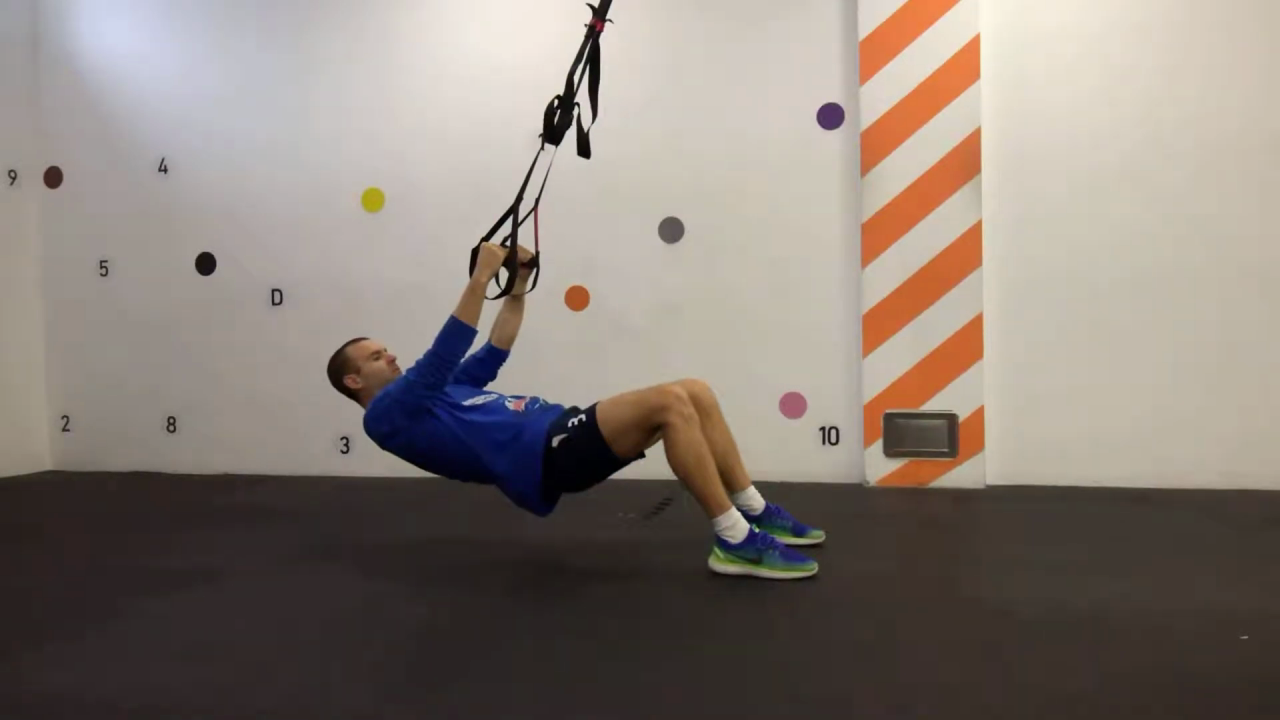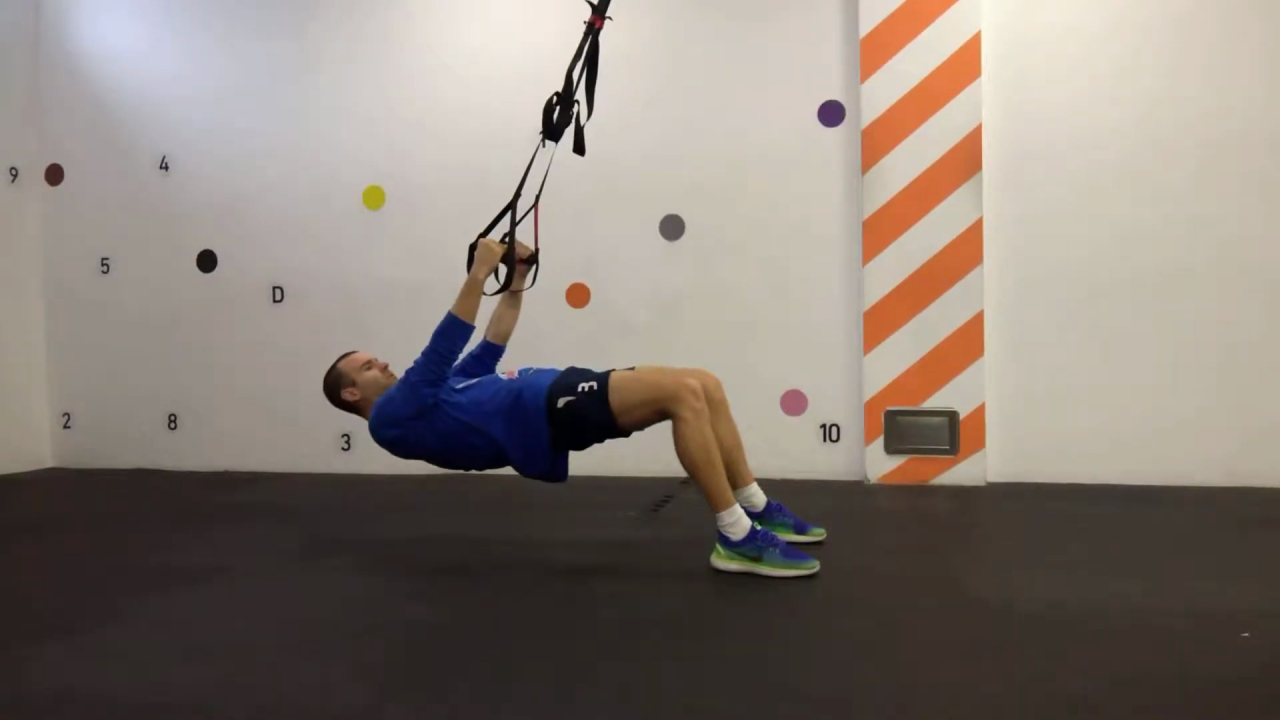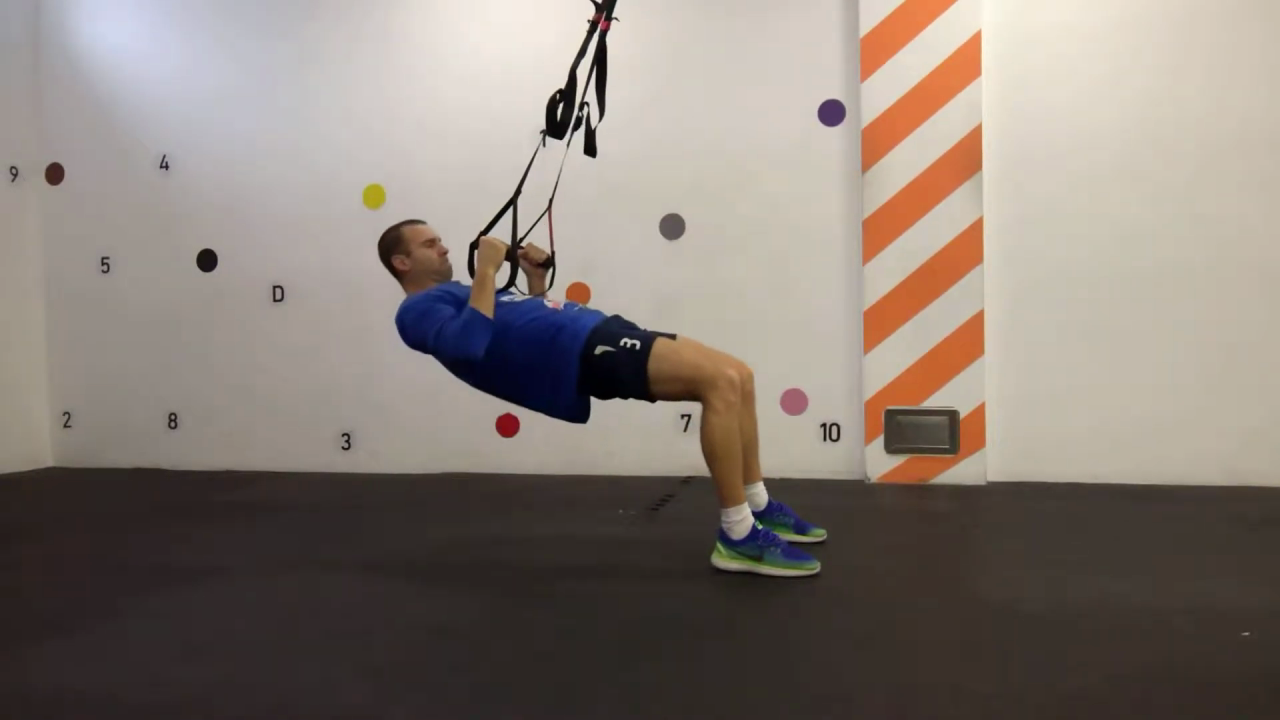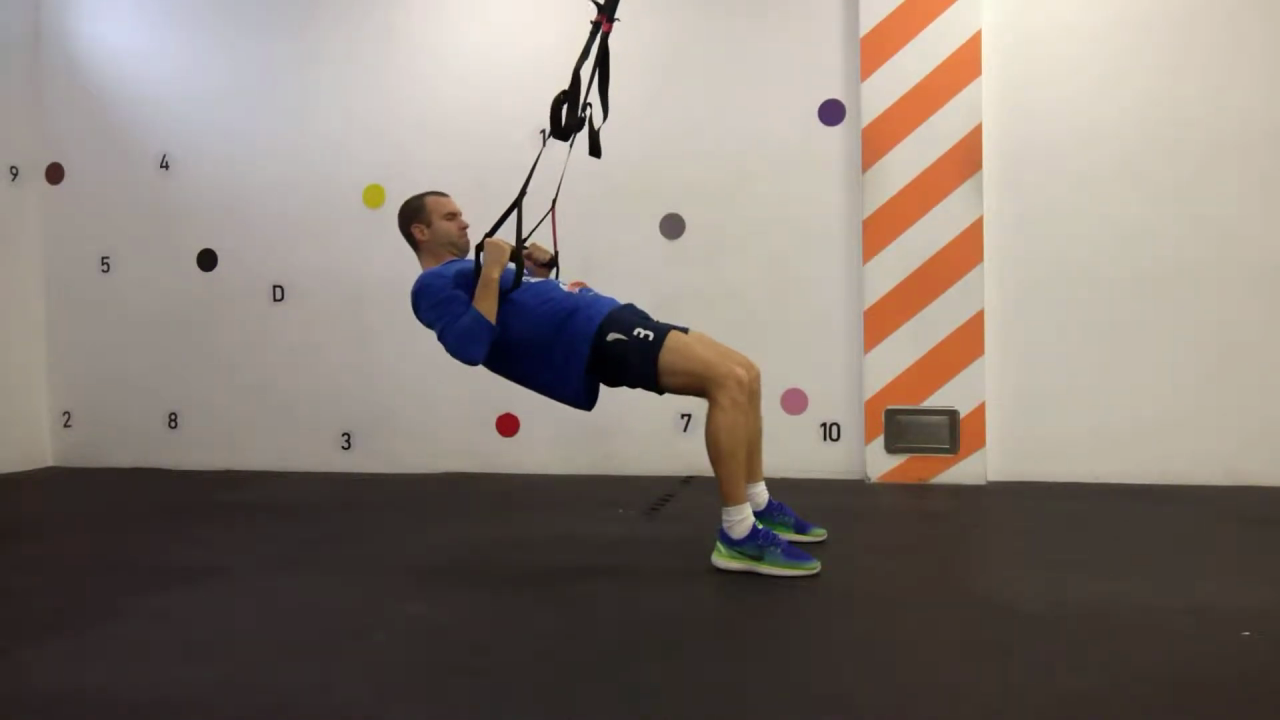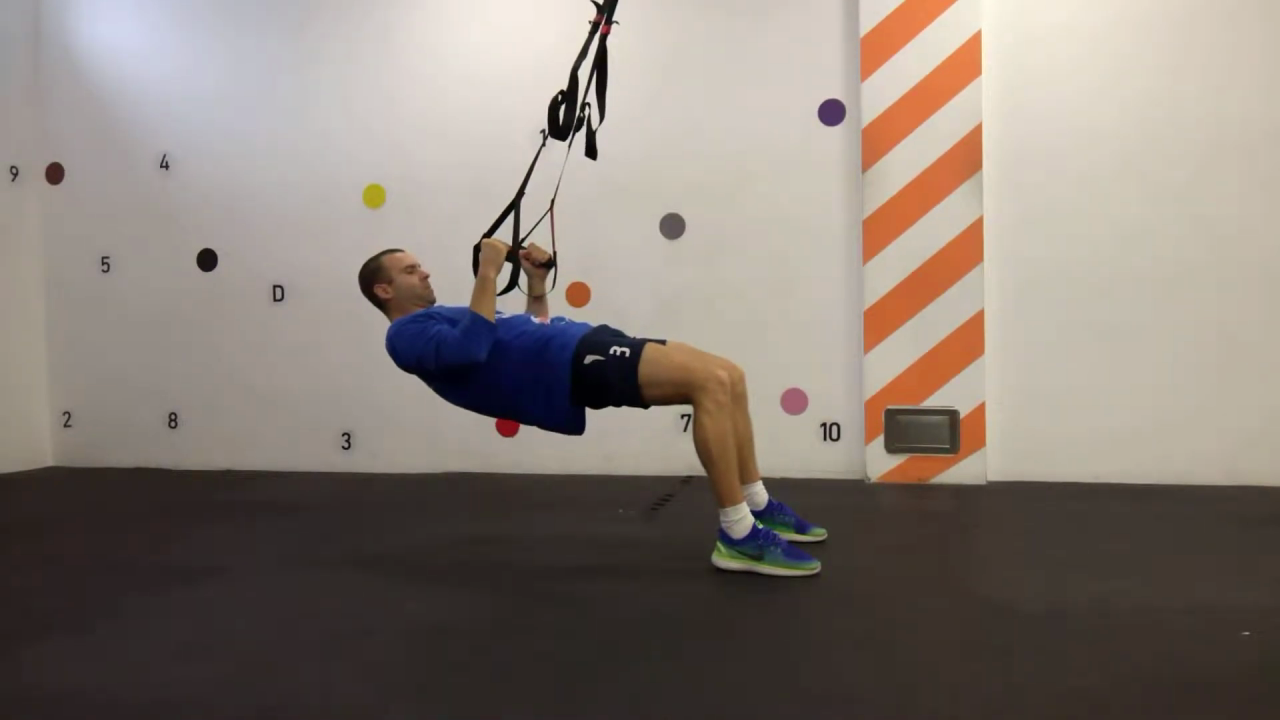
dt=1s
person 1, frame 1
left shoulder: (429, 396)
right shoulder: (387, 417)
left elbow: (493, 355)
right elbow: (441, 356)
left wrist: (517, 286)
right wrist: (479, 279)
left hip: (558, 436)
right hip: (544, 454)
left knee: (694, 393)
right knee: (672, 401)
left ankle: (756, 513)
right ankle: (735, 541)
person 1, frame 2
left shoulder: (425, 395)
right shoulder: (391, 420)
left elbow: (488, 349)
right elbow: (439, 353)
left wrist: (515, 280)
right wrist: (478, 274)
left hip: (556, 395)
right hip: (547, 414)
left knee: (704, 386)
right knee: (685, 393)
left ankle: (758, 510)
right ankle: (738, 537)
person 1, frame 3
left shoulder: (448, 294)
right shoulder: (418, 311)
right elbow: (467, 346)
left wrist: (536, 281)
right wrist: (485, 272)
left hip: (594, 334)
right hip: (579, 351)
left knee: (736, 377)
right knee: (722, 382)
left ankle: (758, 508)
right ankle: (738, 536)
person 1, frame 4
left shoulder: (460, 274)
right shoulder: (433, 287)
right elbow: (470, 347)
left wrist: (539, 274)
right wrist: (491, 271)
left hip: (605, 321)
right hip: (590, 338)
left knee: (743, 376)
right knee: (729, 380)
left ankle: (759, 507)
right ankle: (739, 536)
person 1, frame 5
left shoulder: (435, 320)
right shoulder: (407, 336)
right elbow: (470, 350)
left wrist: (536, 284)
right wrist: (487, 272)
left hip: (579, 346)
right hip: (571, 365)
left knee: (728, 377)
right knee: (713, 382)
left ankle: (758, 508)
right ankle: (738, 537)
